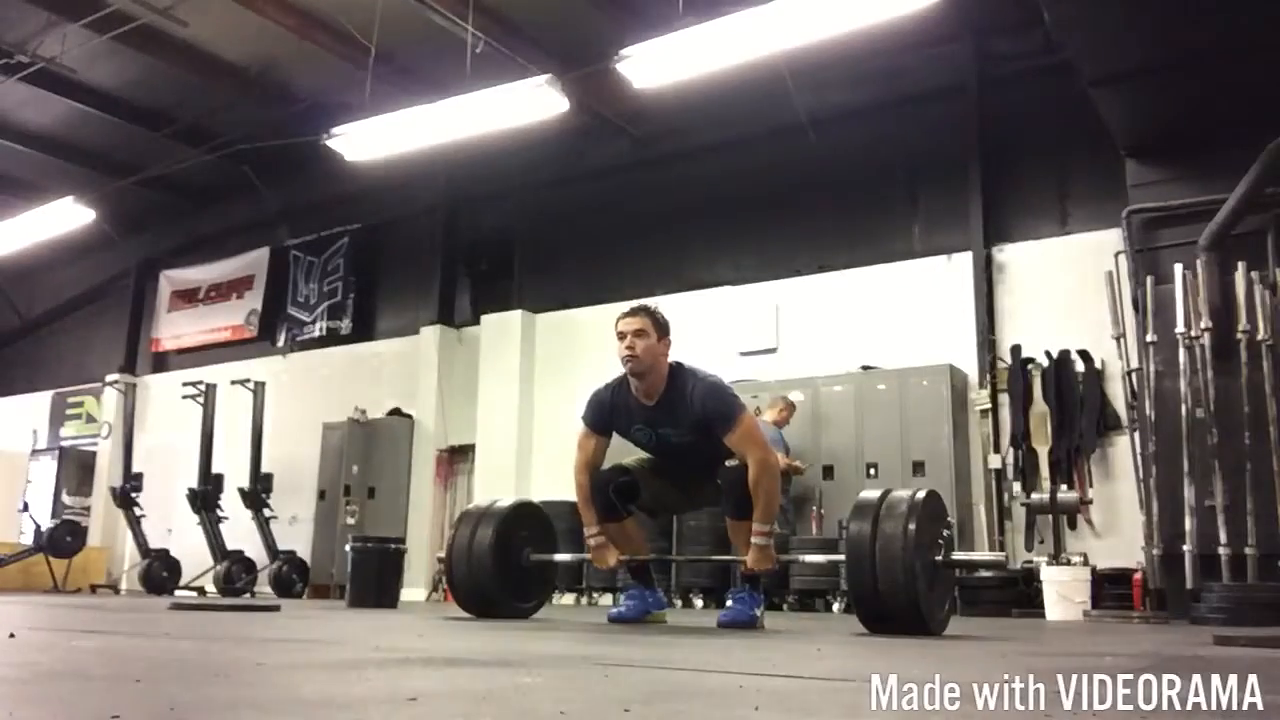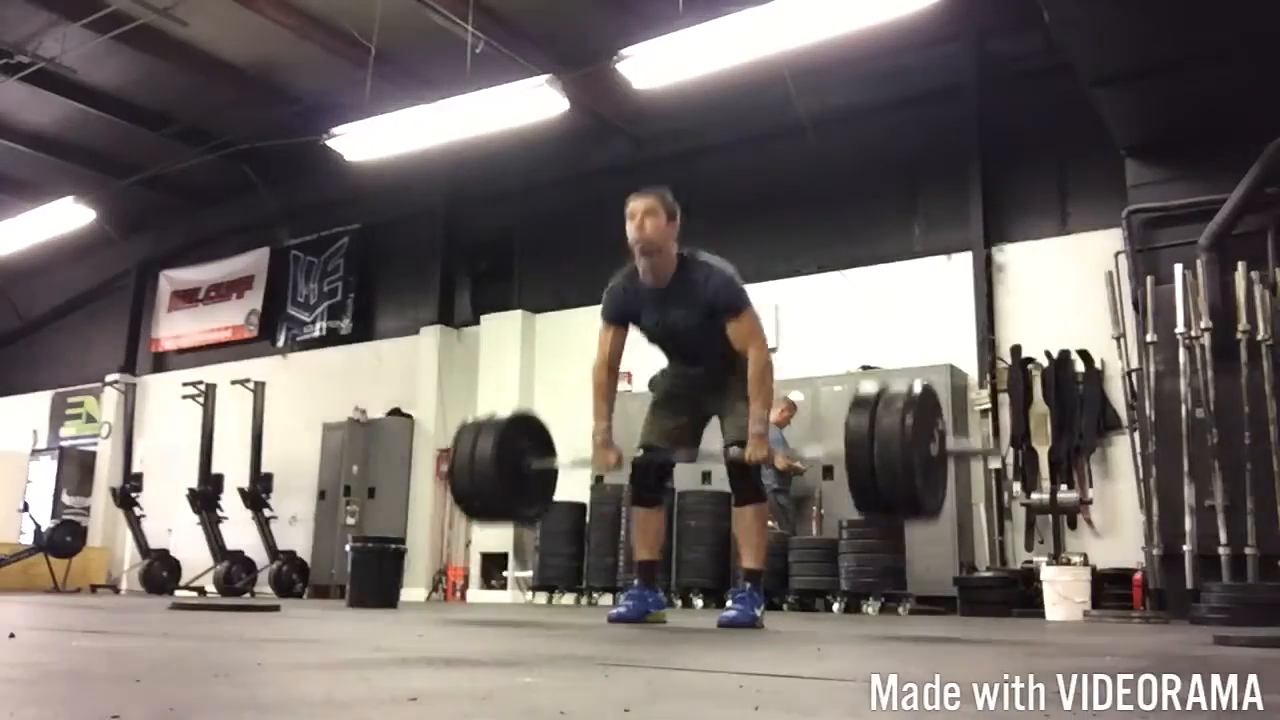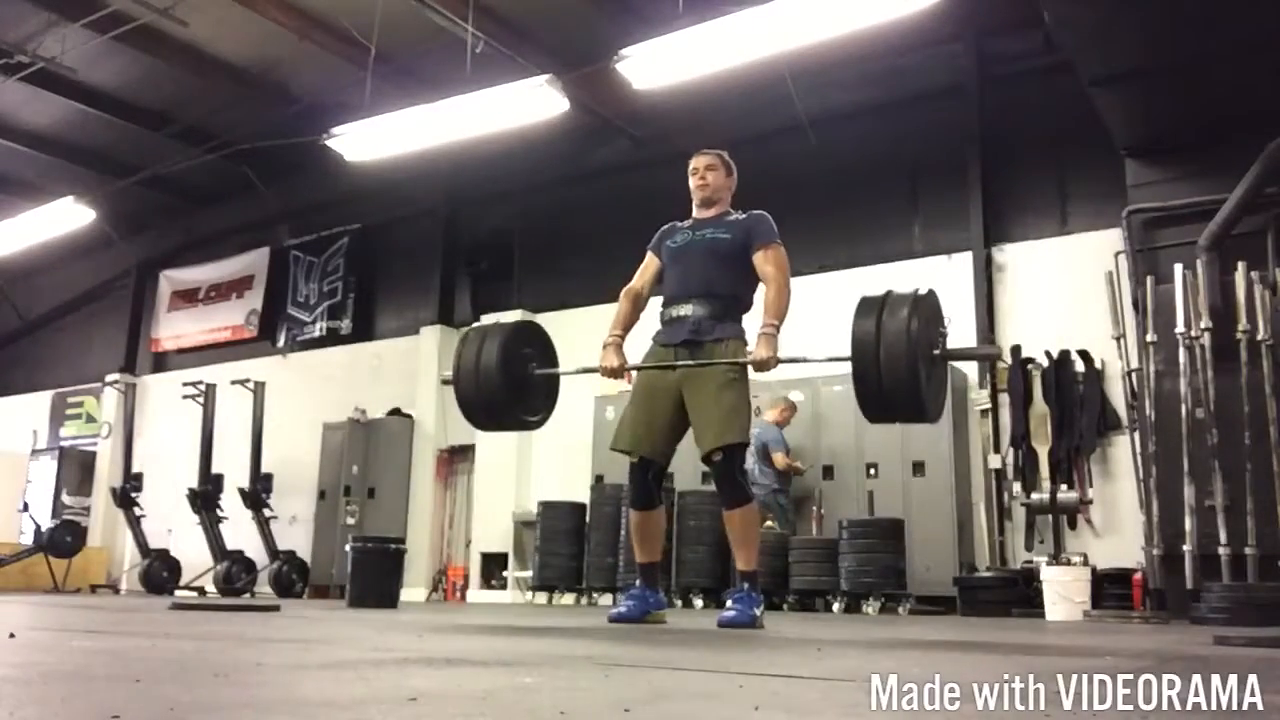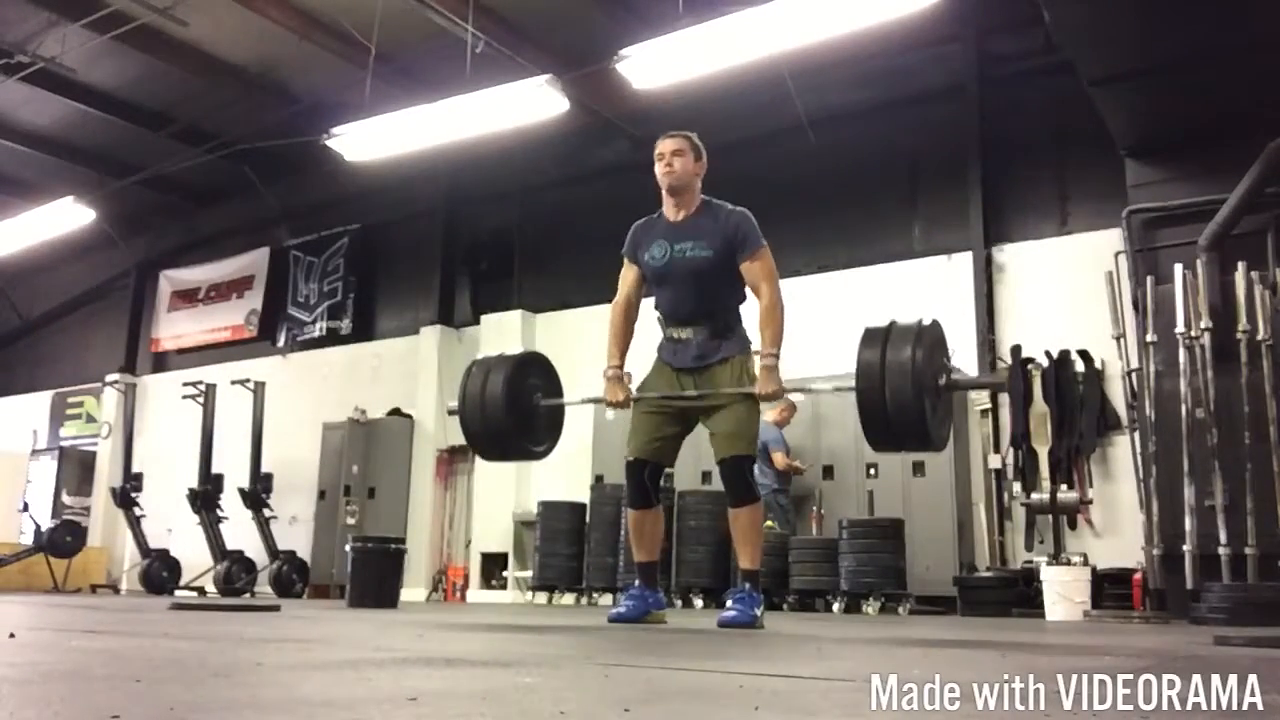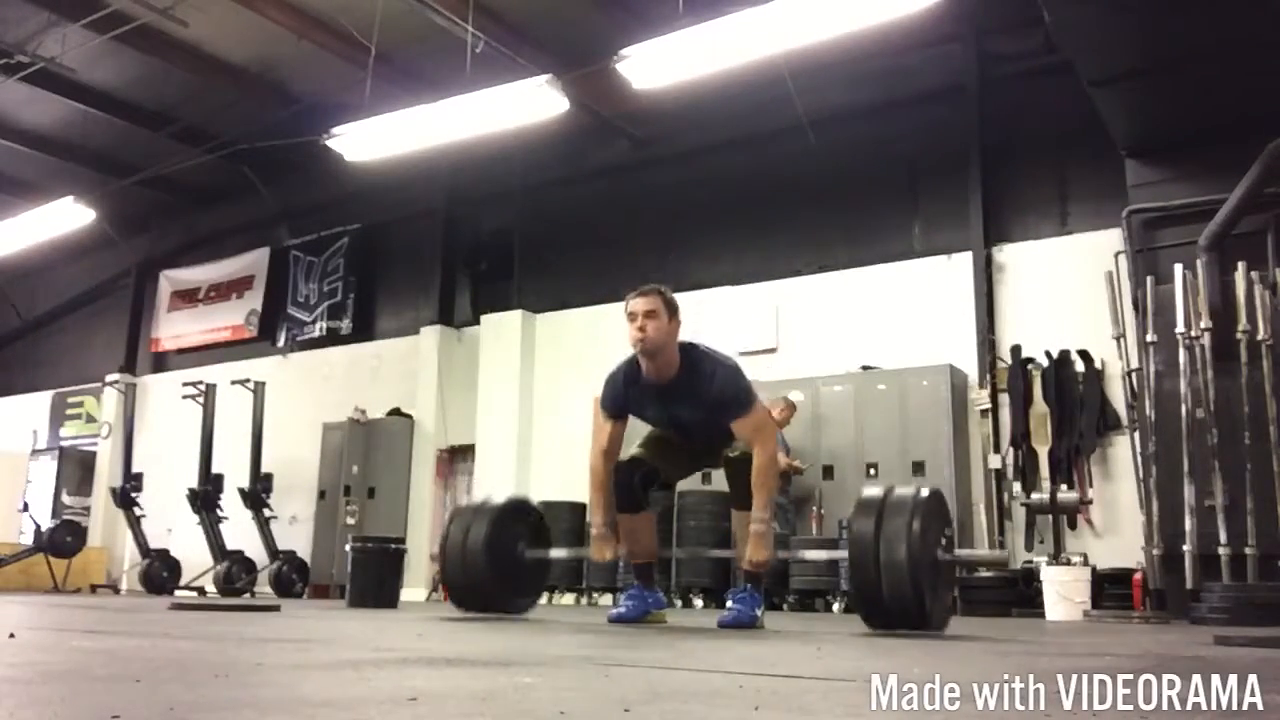
dt=0.7s
person 1, frame 1
left shoulder: (703, 392)
right shoulder: (607, 400)
left elbow: (764, 460)
right elbow: (585, 470)
left wrist: (761, 541)
right wrist: (595, 538)
left hip: (721, 473)
right hip: (671, 474)
left knee: (737, 475)
right knee: (605, 485)
left ankle: (748, 594)
right ankle: (646, 591)
person 1, frame 2
left shoulder: (712, 278)
right shoulder: (623, 290)
left elbow: (756, 351)
right elbow: (605, 364)
left wrist: (758, 431)
right wrist: (602, 436)
left hip: (733, 375)
right hip: (682, 378)
left knee: (743, 464)
right knee: (646, 469)
left ankle: (749, 594)
right ankle: (646, 590)
person 1, frame 3
left shoulder: (752, 225)
right shoulder: (669, 234)
left elbow: (777, 280)
right elbow: (636, 289)
left wrist: (767, 335)
right wrist: (613, 341)
left hip: (718, 347)
right hip: (663, 351)
left knee: (726, 466)
right knee: (642, 471)
left ankle: (747, 593)
right ankle: (648, 590)
person 1, frame 4
left shoulder: (732, 223)
right shoulder: (643, 233)
left elbow: (768, 293)
right elbow: (624, 303)
left wrist: (769, 364)
right wrist: (614, 371)
left hip: (725, 361)
right hip: (669, 364)
left knee: (736, 469)
right knee: (639, 470)
left ankle: (749, 593)
right ankle: (646, 590)
person 1, frame 5
left shoulder: (717, 374)
right shoulder: (622, 381)
left elbow: (765, 446)
right elbow: (603, 453)
left wrist: (760, 530)
right wrist: (600, 529)
left hip: (733, 436)
right hip: (679, 438)
right knee: (627, 474)
left ankle: (749, 595)
right ankle: (645, 591)
